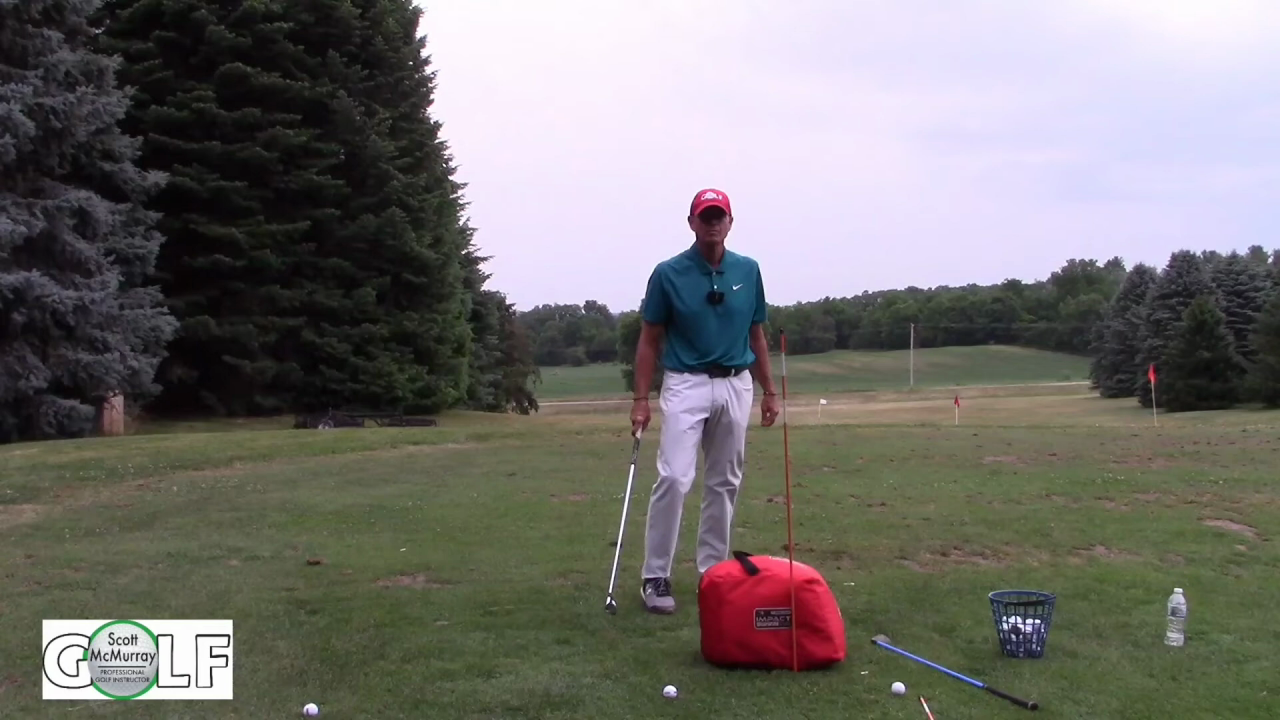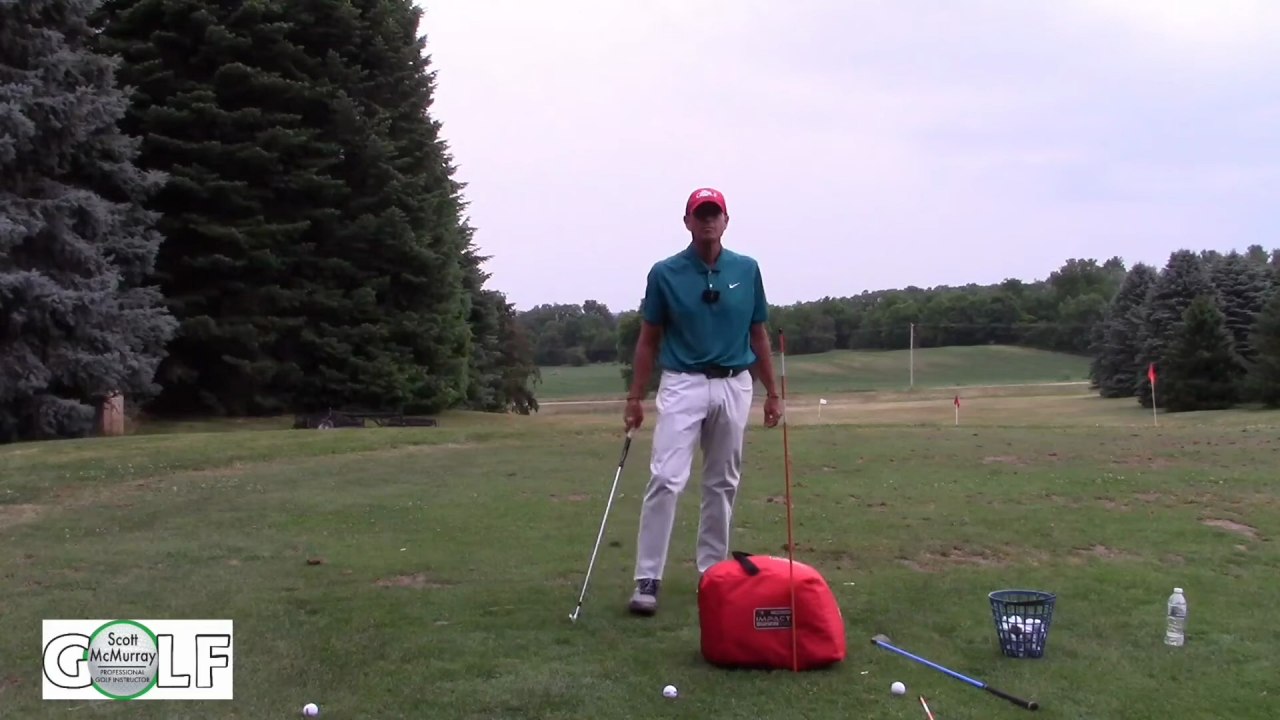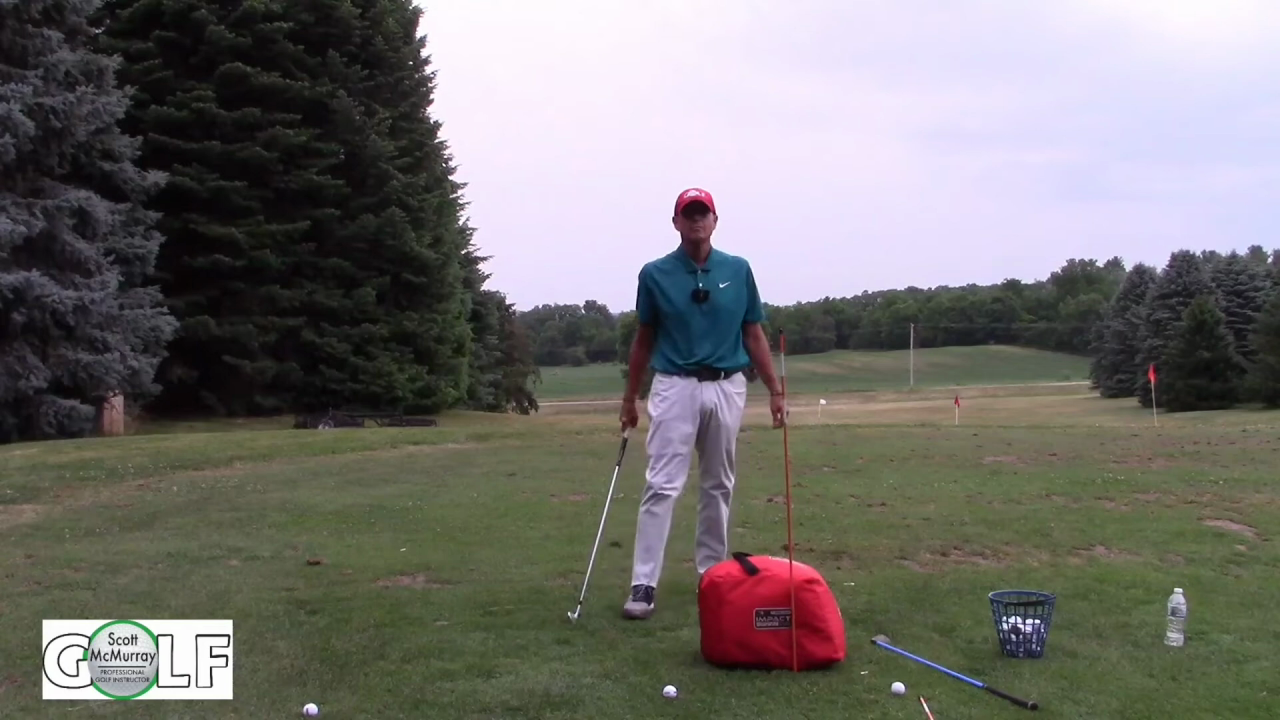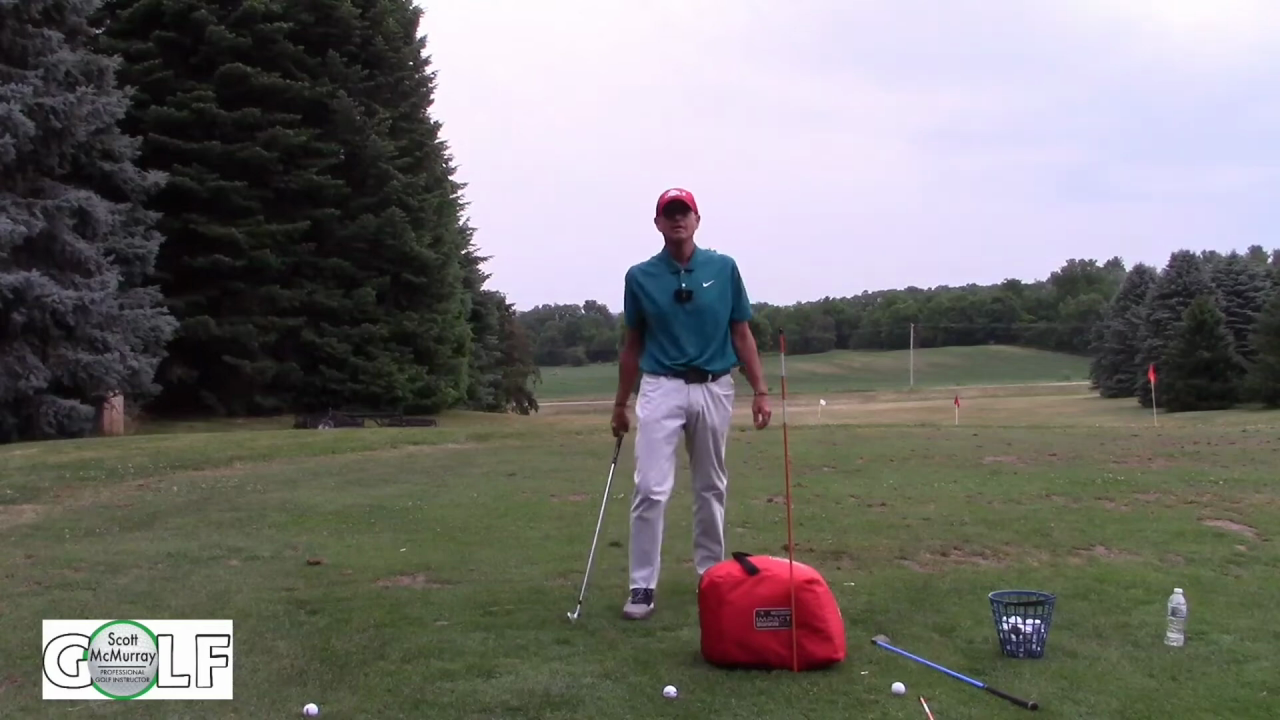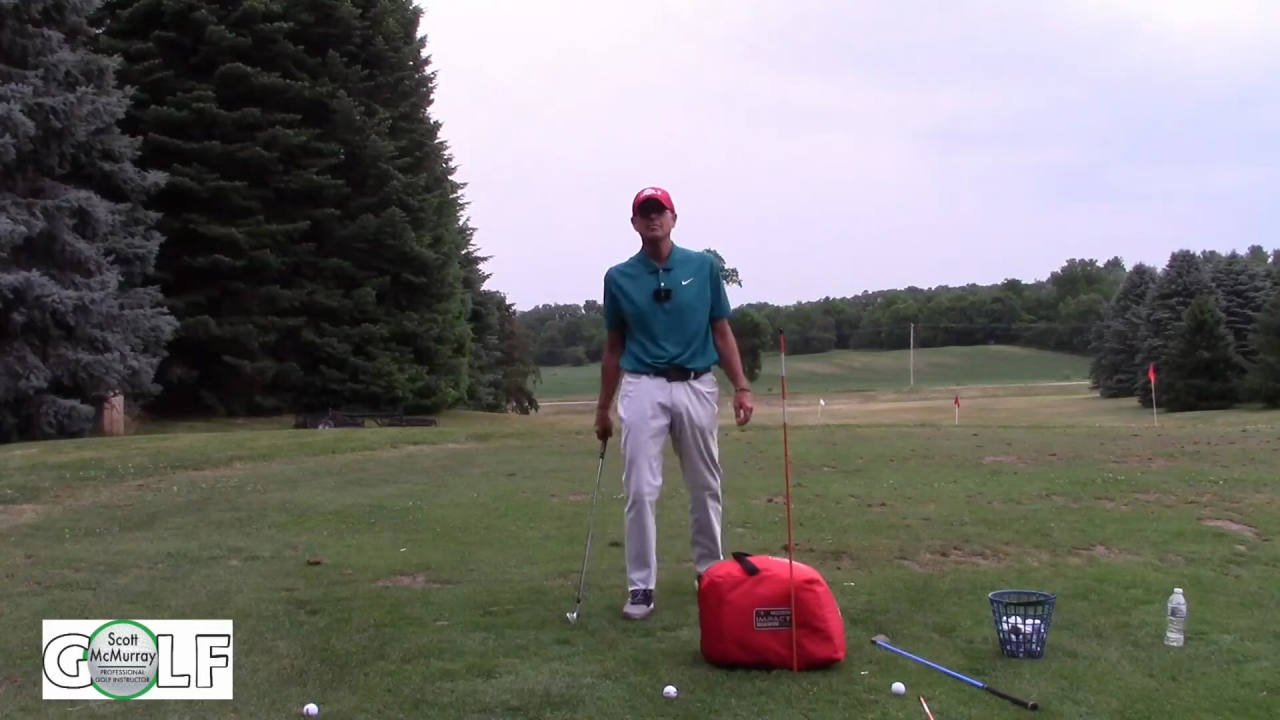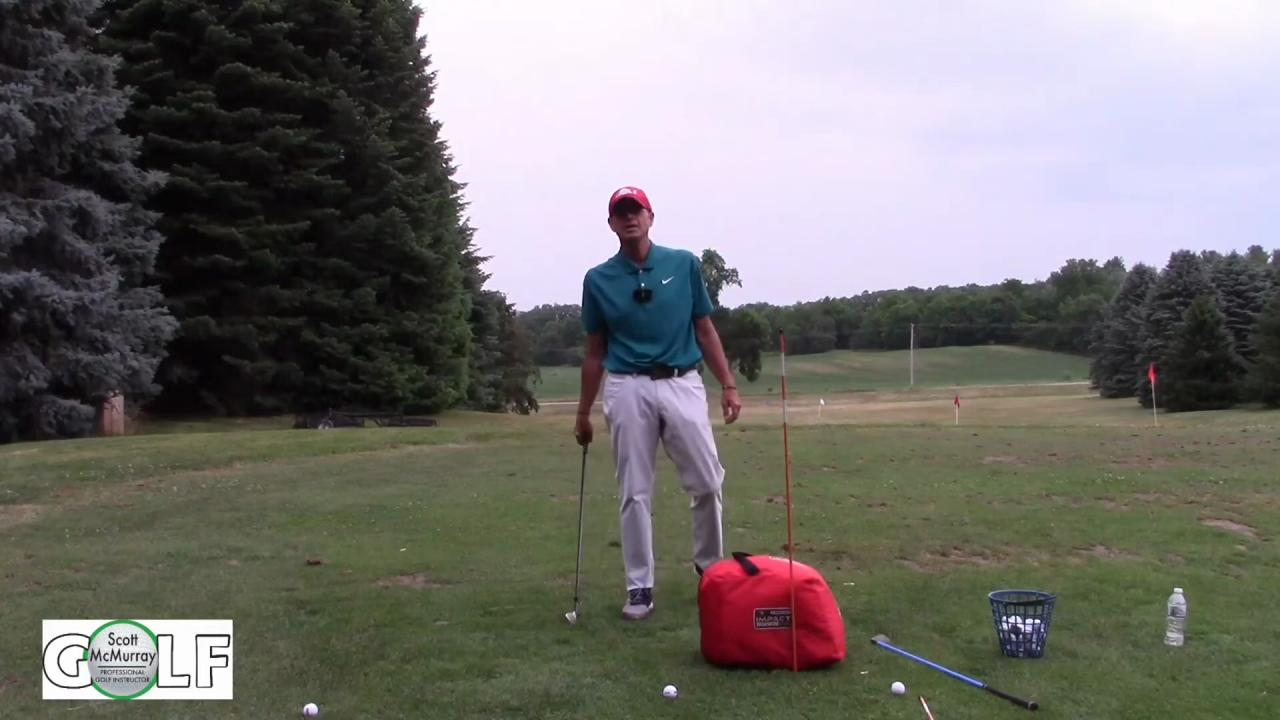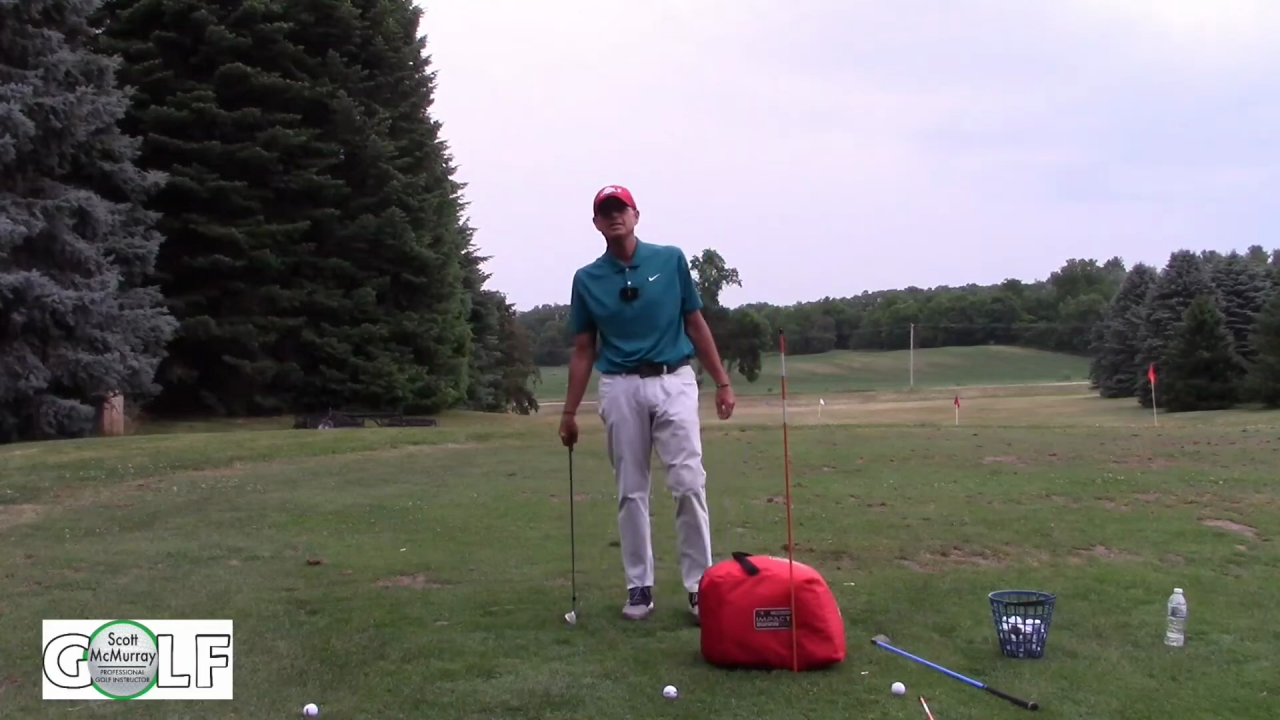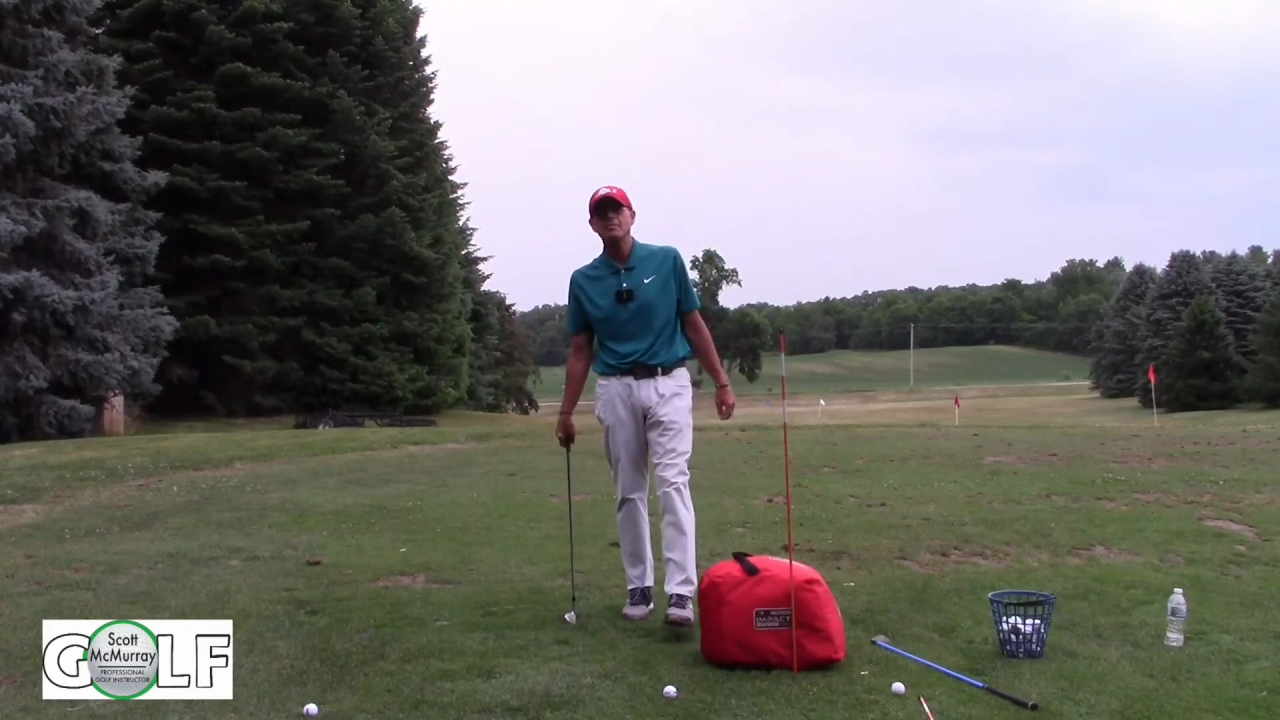
dt=0.2s
person 1, frame 1
left shoulder: (748, 270)
right shoulder: (667, 274)
left elbow: (756, 336)
right elbow: (650, 340)
left wrist: (769, 391)
right wrist: (641, 399)
left hip: (735, 386)
right hip: (685, 384)
left knee: (724, 484)
right knee: (674, 478)
left ankle: (713, 572)
right ankle: (656, 577)
person 1, frame 2
left shoulder: (747, 270)
right shoulder: (665, 273)
left elbow: (758, 335)
right elbow: (649, 339)
left wrist: (771, 391)
right wrist: (635, 398)
left hip: (733, 386)
right hip: (682, 385)
left knee: (722, 484)
right knee: (666, 479)
left ankle: (713, 572)
right ankle: (648, 579)
person 1, frame 3
left shoulder: (738, 269)
right shoulder: (655, 274)
left elbow: (754, 335)
right elbow: (643, 340)
left wrist: (774, 390)
right wrist: (629, 398)
left hip: (725, 388)
right hip: (674, 388)
left knee: (718, 487)
right knee: (661, 486)
left ankle: (712, 573)
right ankle: (643, 585)
person 1, frame 4
left shoulder: (724, 269)
right shoulder: (640, 276)
left elbow: (742, 334)
right elbow: (633, 344)
left wrist: (760, 391)
right wrist: (621, 403)
left hip: (714, 389)
right hip: (660, 390)
left knee: (711, 489)
right knee: (651, 490)
left ankle: (711, 574)
right ankle: (642, 587)
person 1, frame 5
left shoulder: (703, 266)
right shoulder: (618, 277)
left elbow: (721, 331)
right elbow: (614, 346)
left wrist: (742, 387)
right wrist: (604, 407)
left hip: (697, 387)
right hip: (642, 390)
left knee: (705, 487)
right knee: (641, 493)
left ankle: (709, 569)
right ankle: (641, 587)
person 1, frame 6
left shoulder: (683, 264)
right shoulder: (598, 279)
left elbow: (705, 329)
right elbow: (595, 350)
left wrist: (728, 384)
right wrist: (584, 410)
left hip: (683, 385)
right hip: (628, 390)
left knee: (706, 482)
right knee: (635, 493)
left ankle: (710, 566)
right ankle: (640, 586)
person 1, frame 7
left shoulder: (671, 260)
right shoulder: (587, 279)
left elbow: (696, 325)
right elbow: (583, 349)
left wrist: (722, 381)
right wrist: (569, 411)
left hip: (674, 381)
right hip: (620, 388)
left knee: (688, 482)
right knee: (632, 491)
left ankle: (699, 586)
right ankle: (640, 587)
person 1, frame 8
left shoulder: (667, 260)
right shoulder: (582, 280)
left elbow: (694, 325)
right elbow: (580, 350)
left wrist: (722, 381)
right wrist: (566, 412)
left hip: (668, 383)
right hip: (615, 390)
left knee: (672, 484)
right knee: (629, 492)
left ankle: (681, 593)
right ankle: (639, 586)
